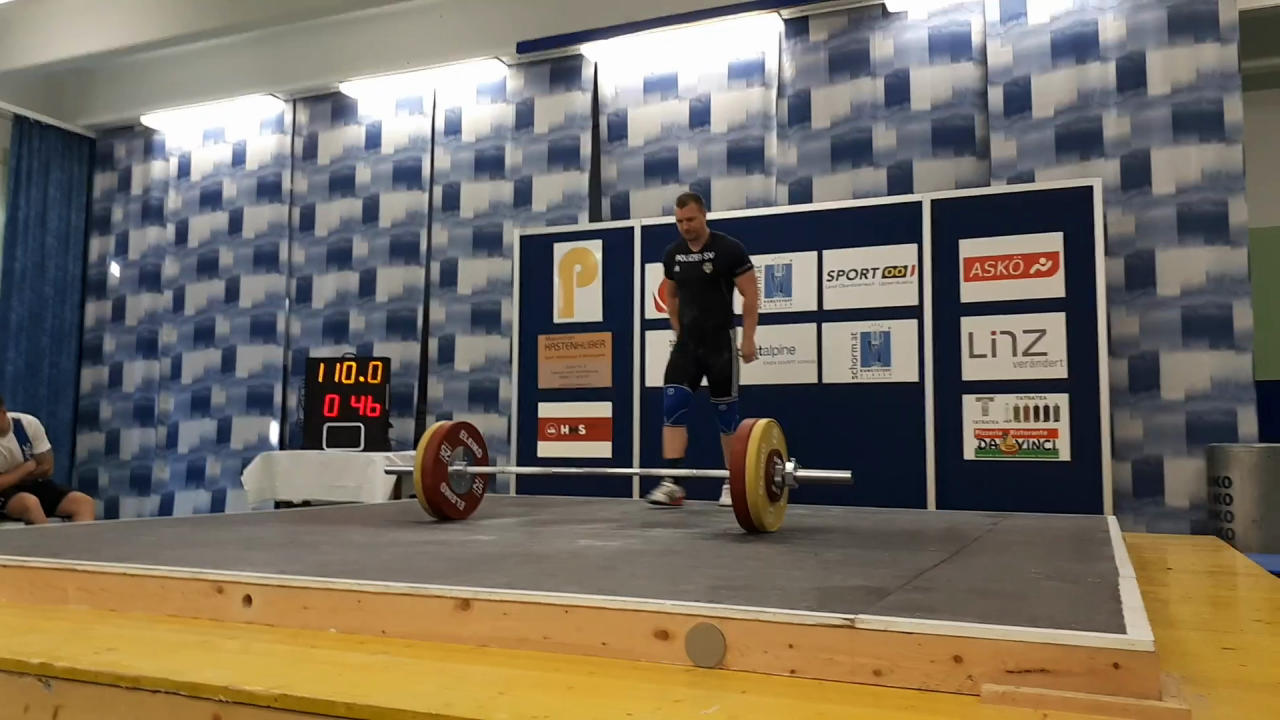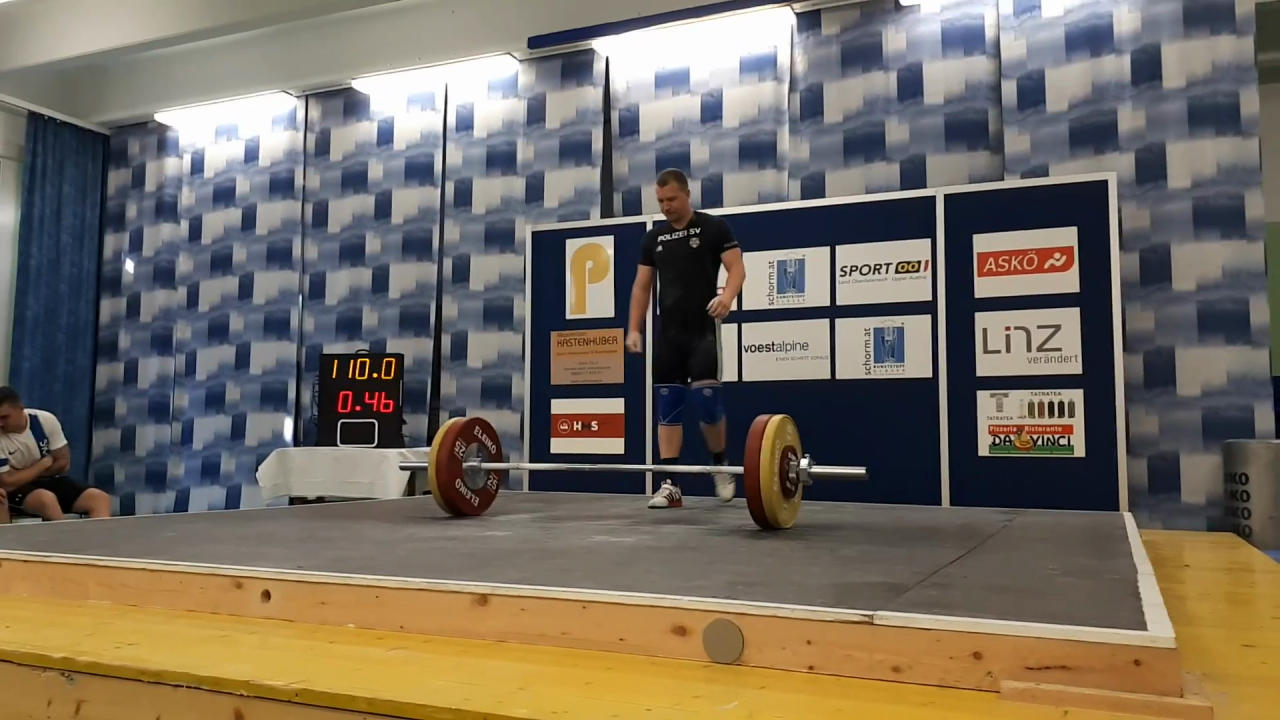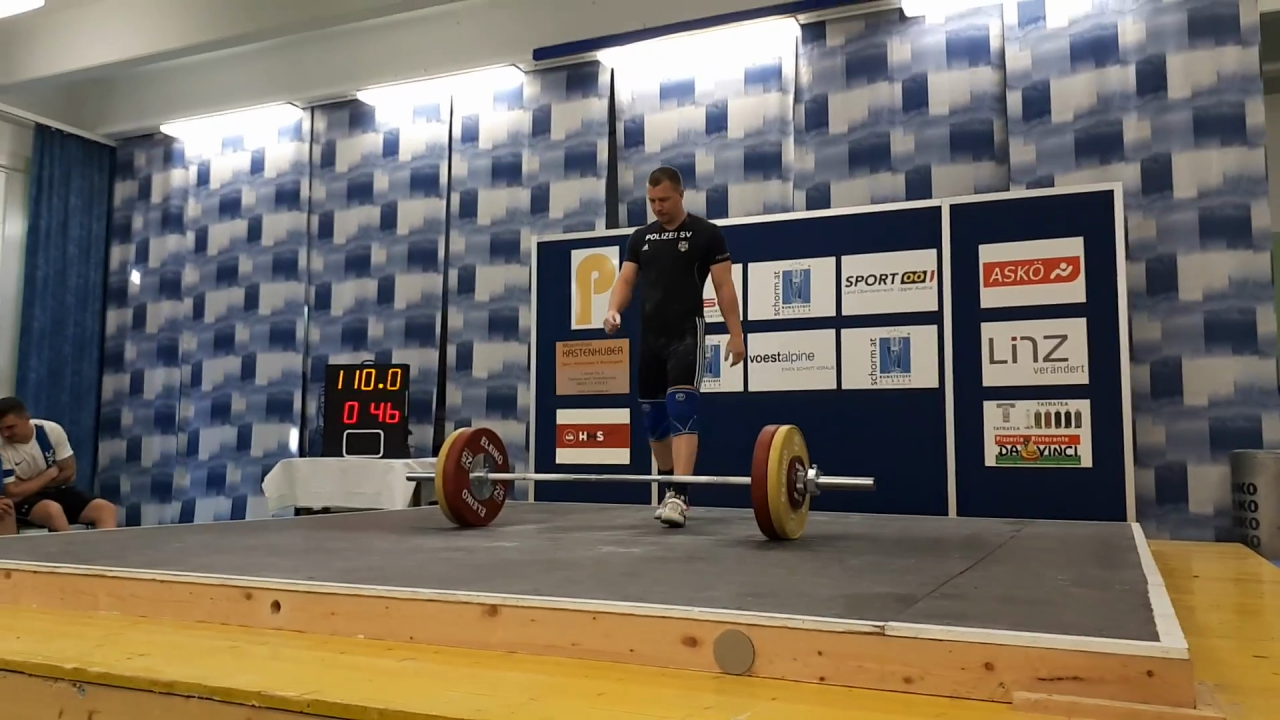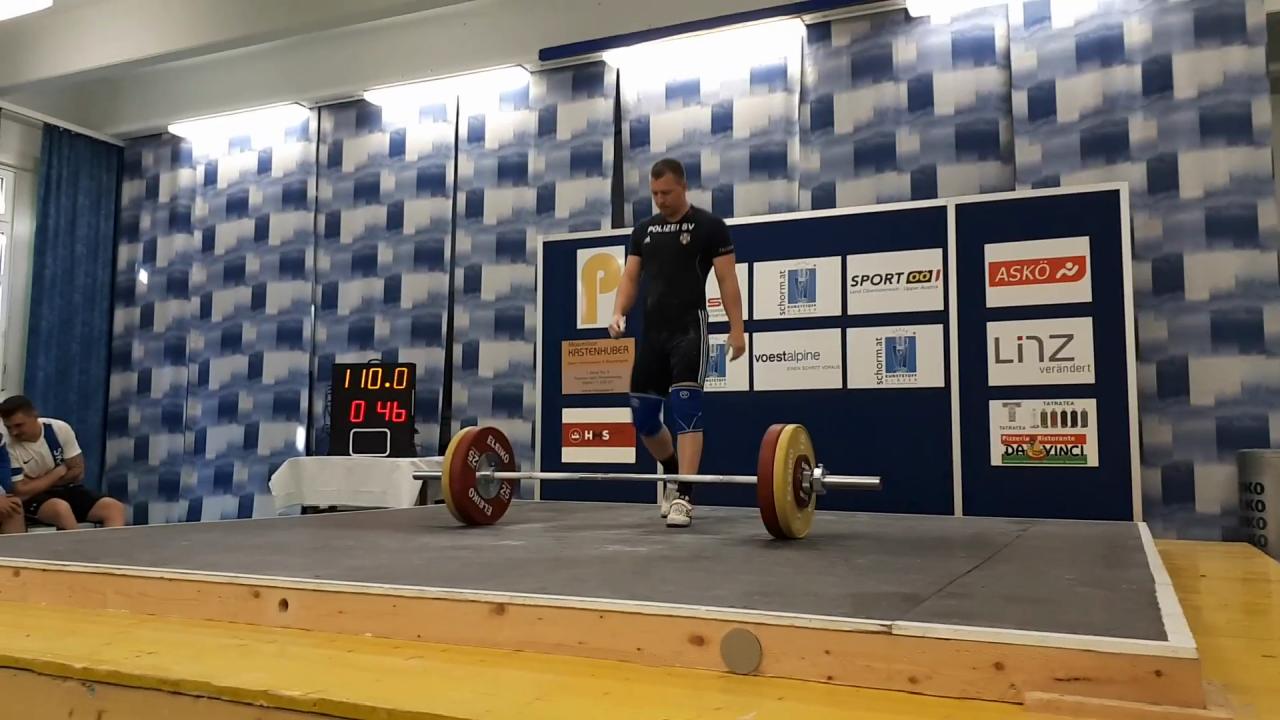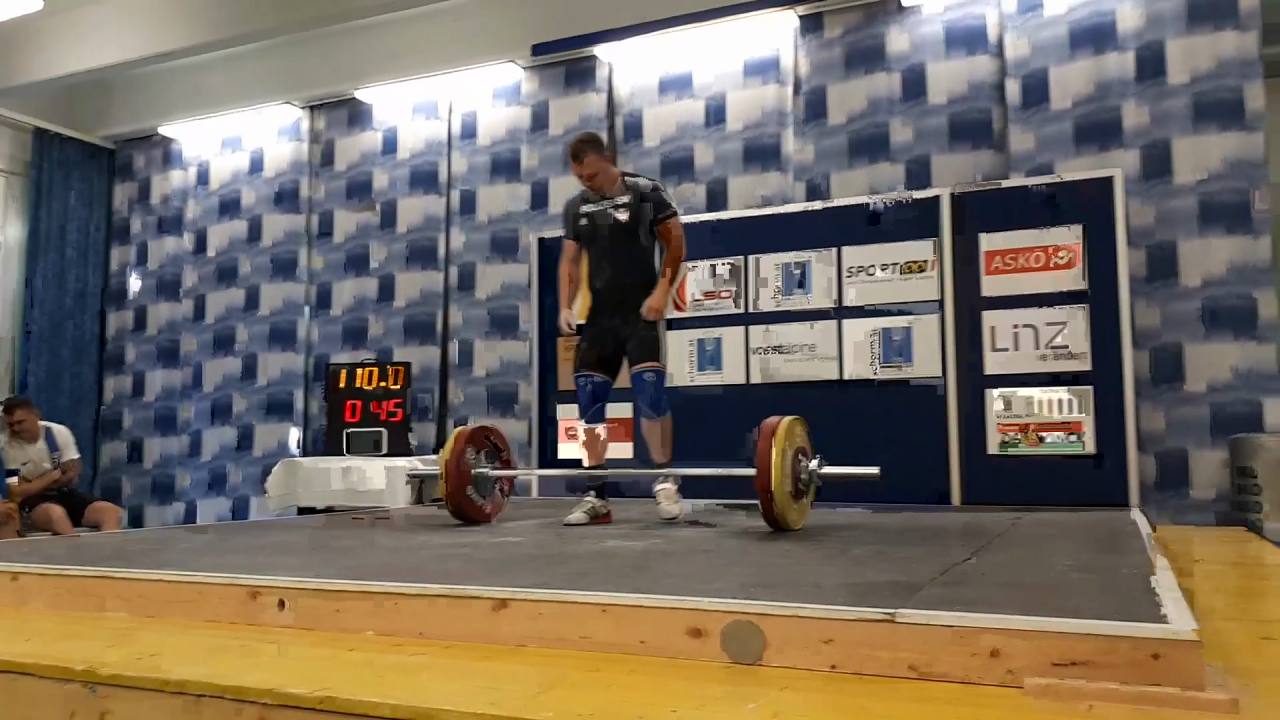
dt=0.4s
person 1, frame 1
left shoulder: (729, 249)
right shoulder: (672, 254)
left elbow: (750, 294)
left wrist: (748, 338)
left hip: (720, 342)
right hip: (687, 342)
left knee: (726, 412)
right knee: (673, 405)
left ankle: (732, 482)
right ankle: (672, 482)
person 1, frame 2
left shoulder: (714, 227)
right shoulder: (653, 238)
left elbow: (736, 268)
right elbow: (642, 286)
left wrist: (727, 296)
right wrist: (634, 328)
left hip: (702, 328)
right hip: (667, 330)
left knee: (706, 400)
right knee: (668, 405)
left ankle: (721, 465)
right ankle: (669, 484)
person 1, frame 3
left shoulder: (706, 233)
right shoulder: (641, 237)
left elbow: (724, 286)
right elbow: (625, 281)
left wrist: (736, 334)
right wrist: (613, 311)
left hip: (685, 334)
right hip: (650, 337)
left knee: (681, 409)
right knee: (654, 419)
left ankle: (677, 498)
right ankle: (670, 488)
person 1, frame 4
left shoulder: (709, 226)
right shoulder: (643, 230)
left elbow: (727, 279)
right elbow: (630, 277)
left wrist: (737, 328)
right wrist: (618, 313)
left hip: (688, 328)
right hip: (651, 330)
left knee: (685, 406)
right knee: (643, 415)
left ankle: (683, 496)
right ankle: (674, 475)
person 1, frame 5
left shoulder: (647, 193)
right shoulder: (575, 207)
left elbow: (674, 243)
right elbow: (569, 261)
left wrist: (662, 290)
right wrist: (565, 306)
left hip: (640, 312)
right hip: (600, 314)
left knee: (650, 392)
right knee: (588, 399)
left ankle: (664, 479)
right ankle: (596, 497)
